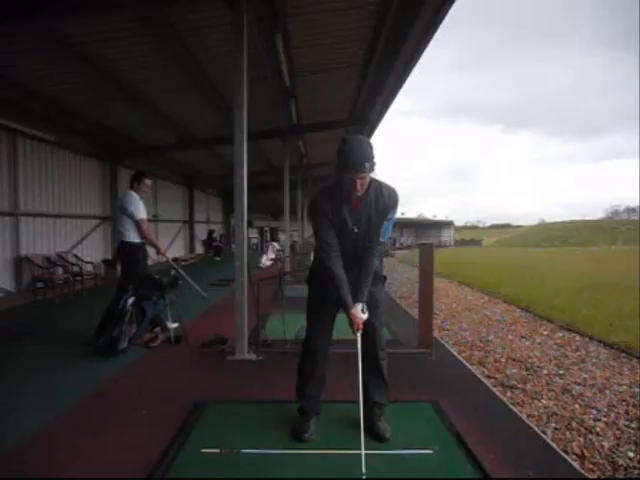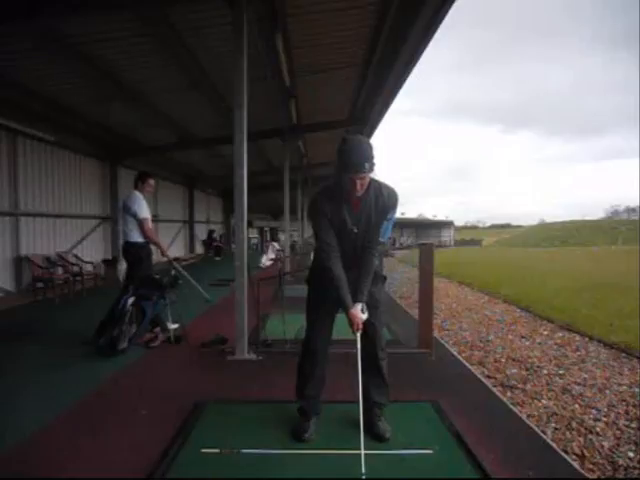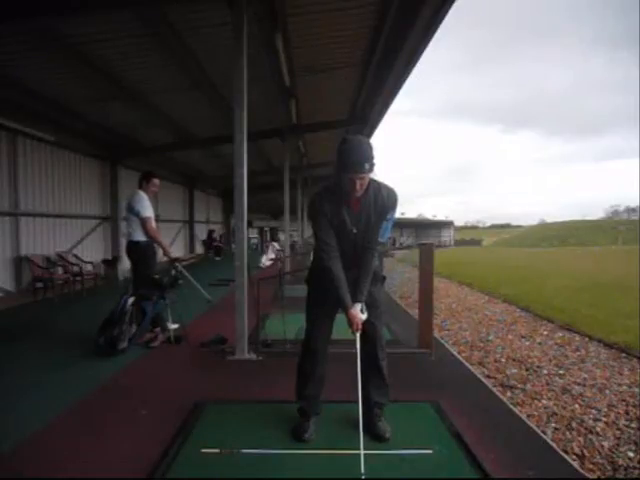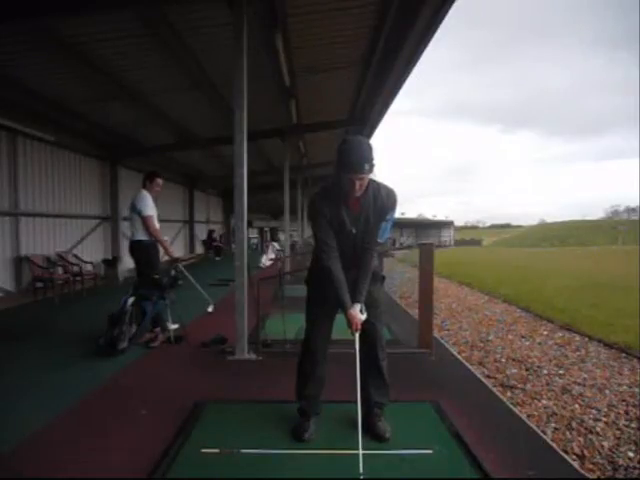
dt=0.4s
person 1, frame 1
left shoulder: (386, 197)
right shoulder: (322, 201)
left elbow: (372, 249)
right elbow: (330, 255)
left wrist: (360, 299)
right wrist: (348, 305)
left hip: (367, 275)
right hip: (327, 276)
left knee: (374, 342)
right knee: (316, 342)
left ankle: (374, 411)
right ankle: (308, 412)
person 1, frame 2
left shoulder: (386, 197)
right shoulder: (322, 201)
left elbow: (371, 250)
right elbow: (329, 255)
left wrist: (360, 299)
right wrist: (347, 304)
left hip: (367, 276)
right hip: (327, 276)
left knee: (375, 343)
right knee: (315, 343)
left ankle: (374, 411)
right ankle: (308, 412)
person 1, frame 3
left shoulder: (386, 197)
right shoulder: (322, 201)
left elbow: (370, 250)
right elbow: (329, 255)
left wrist: (359, 299)
right wrist: (347, 305)
left hip: (366, 275)
right hip: (327, 276)
left knee: (374, 342)
right knee: (315, 342)
left ankle: (374, 411)
right ankle: (308, 412)
person 1, frame 4
left shoulder: (385, 198)
right shoulder: (321, 201)
left elbow: (369, 250)
right elbow: (328, 255)
left wrist: (358, 299)
right wrist: (346, 305)
left hip: (366, 275)
right hip: (326, 276)
left knee: (374, 341)
right knee: (315, 342)
left ankle: (374, 411)
right ankle: (308, 412)
person 2, frame 1
left shoulder: (124, 199)
right shoulder: (135, 200)
right elbow: (144, 230)
right wrist: (158, 247)
left hip: (126, 246)
right hip: (134, 249)
left knee: (135, 287)
right knee: (127, 290)
person 2, frame 2
left shoulder: (129, 199)
right shoulder: (138, 200)
right elbow: (147, 230)
right wrist: (161, 246)
left hip: (131, 246)
right hip: (137, 248)
left knee: (133, 287)
person 2, frame 3
left shoulder: (134, 199)
right shoulder: (142, 199)
right elbow: (149, 229)
left wrist: (159, 245)
right wrist: (164, 247)
left hip: (136, 245)
right hip: (142, 246)
left knee: (143, 286)
right knee: (146, 287)
right ankle: (157, 327)
person 2, frame 4
left shoulder: (140, 198)
right shoulder: (145, 198)
right elbow: (150, 228)
left wrist: (161, 242)
right wrist: (166, 246)
left hip: (140, 244)
right hip: (145, 245)
left knee: (146, 286)
right knee: (151, 286)
left ankle: (156, 327)
right ankle: (158, 328)
